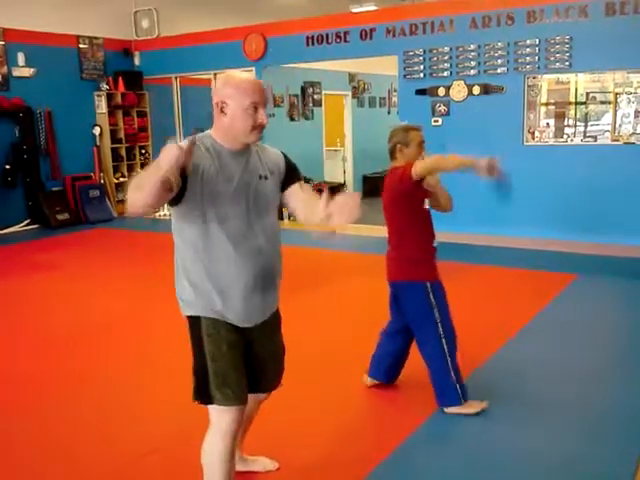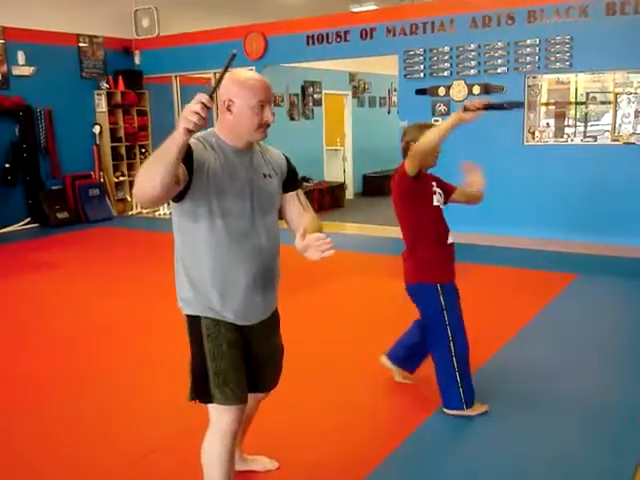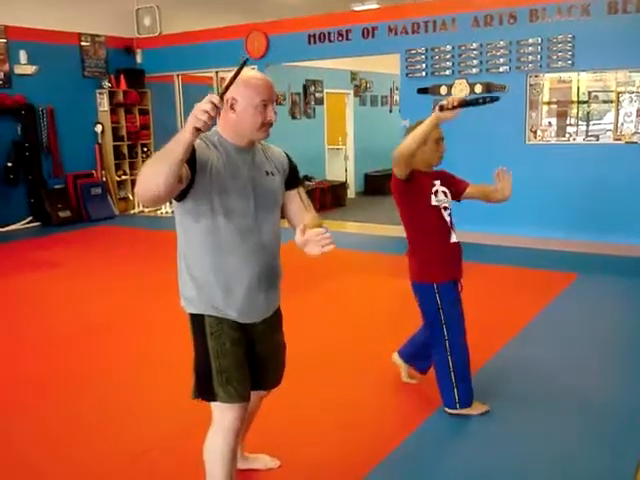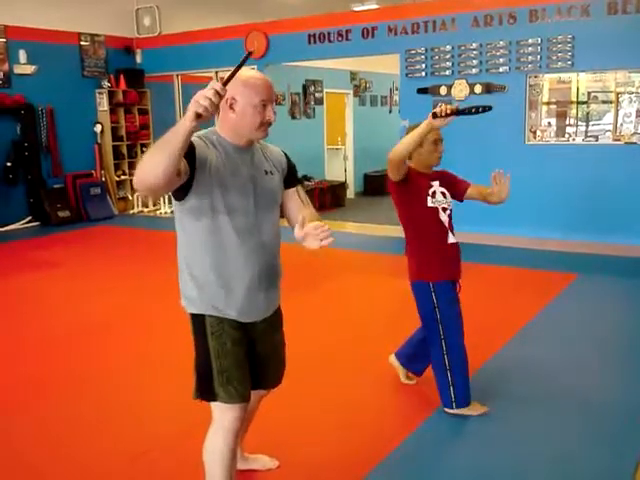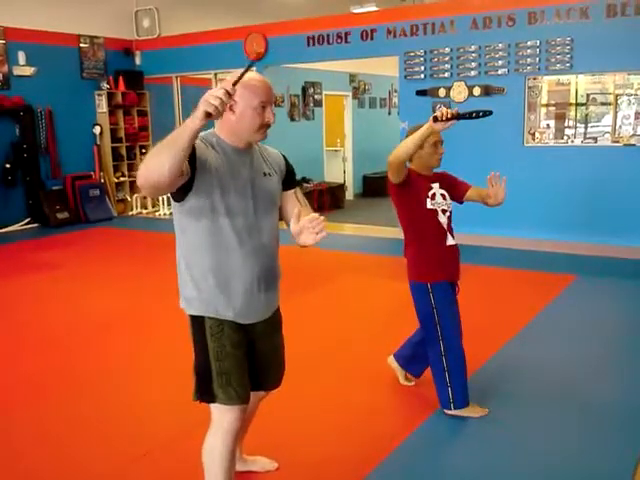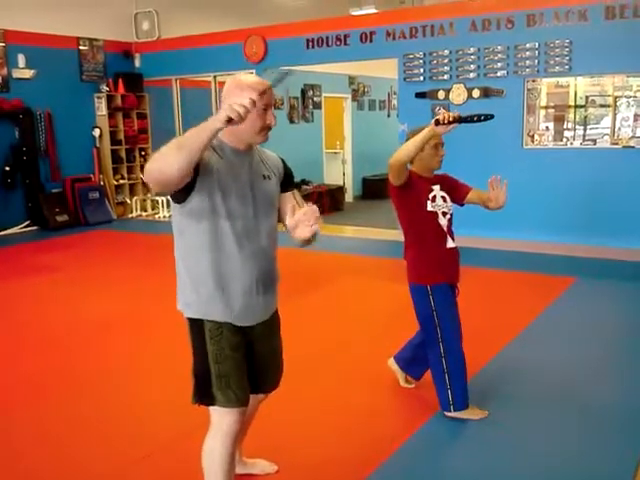
dt=0.2s
person 1, frame 1
left shoulder: (275, 161)
right shoulder: (189, 158)
left elbow: (311, 211)
right elbow: (137, 202)
left wrist: (333, 214)
right wrist: (162, 168)
left hip: (263, 305)
right hip: (213, 310)
left knee: (257, 390)
right knee: (226, 414)
person 1, frame 2
left shoulder: (276, 161)
right shoulder: (193, 154)
left elbow: (301, 216)
right elbow: (145, 194)
left wrist: (311, 239)
right wrist: (181, 136)
left hip: (262, 304)
right hip: (212, 308)
left knee: (256, 391)
right knee: (226, 413)
person 1, frame 3
left shoulder: (278, 160)
right shoulder: (196, 154)
left elbow: (303, 213)
right elbow: (147, 192)
left wrist: (309, 236)
right wrist: (189, 134)
left hip: (265, 302)
right hip: (215, 306)
left knee: (258, 389)
right knee: (229, 411)
person 1, frame 4
left shoulder: (276, 159)
right shoulder: (195, 152)
left elbow: (302, 212)
right elbow: (145, 182)
left wrist: (310, 231)
right wrist: (189, 122)
left hip: (265, 301)
right hip: (216, 307)
left knee: (257, 389)
right knee: (229, 411)
person 1, frame 5
left shoulder: (275, 160)
right shoulder: (196, 155)
left elbow: (298, 213)
right elbow: (149, 181)
left wrist: (306, 229)
right wrist: (196, 121)
left hip: (264, 303)
right hip: (216, 309)
left knee: (257, 390)
right knee: (228, 412)
person 1, frame 6
left shoulder: (273, 164)
right shoulder: (197, 157)
left elbow: (297, 217)
right elbow: (156, 176)
left wrist: (303, 227)
right wrist: (217, 122)
left hip: (261, 306)
right hip: (215, 311)
left knee: (255, 393)
right knee: (227, 414)
person 2, frame 1
left shoulder: (408, 180)
right shoulder: (401, 178)
left elbow: (445, 206)
right elbow: (435, 162)
left wrist: (432, 183)
right wrist: (479, 163)
left hip: (402, 269)
right hip: (415, 272)
left knee: (401, 324)
right knee: (438, 335)
left ankle: (378, 373)
right ankle: (454, 399)
person 2, frame 2
left shoulder: (430, 181)
right shoulder: (406, 178)
left elbow: (467, 199)
right elbow: (423, 148)
left wrist: (475, 189)
right wrist: (458, 118)
left hip: (428, 270)
right hip: (430, 274)
left knee: (432, 324)
right knee: (450, 337)
left ankle: (398, 359)
right ankle: (459, 401)
person 2, frame 3
left shoulder: (442, 179)
right shoulder: (404, 180)
left elbow: (478, 192)
right elbow: (401, 153)
left wrist: (499, 194)
right wrist: (436, 117)
left hip: (443, 270)
right hip: (430, 274)
left knee: (440, 327)
right knee: (449, 337)
left ankle: (407, 357)
right ankle: (459, 402)
person 2, frame 4
left shoulder: (443, 179)
right shoulder: (402, 180)
left elbow: (477, 191)
right elbow: (394, 158)
left wrist: (495, 195)
right wrist: (429, 123)
left hip: (445, 270)
right hip: (428, 273)
left knee: (439, 328)
right knee: (447, 337)
left ankle: (404, 359)
right ankle: (457, 402)
person 2, frame 5
left shoulder: (443, 180)
right shoulder: (403, 181)
left elbow: (477, 193)
right elbow: (394, 160)
left wrist: (493, 197)
right wrist: (430, 126)
left hip: (445, 271)
right hip: (426, 274)
left knee: (437, 329)
right knee: (445, 337)
left ankle: (403, 360)
right ankle: (456, 402)
person 2, frame 6
left shoulder: (444, 182)
right shoulder: (404, 183)
left elbow: (476, 196)
right elbow: (395, 162)
left wrist: (493, 200)
right wrist: (432, 129)
left hip: (445, 273)
right hip: (426, 276)
left knee: (437, 331)
right knee: (445, 339)
left ankle: (403, 362)
right ankle: (456, 405)
